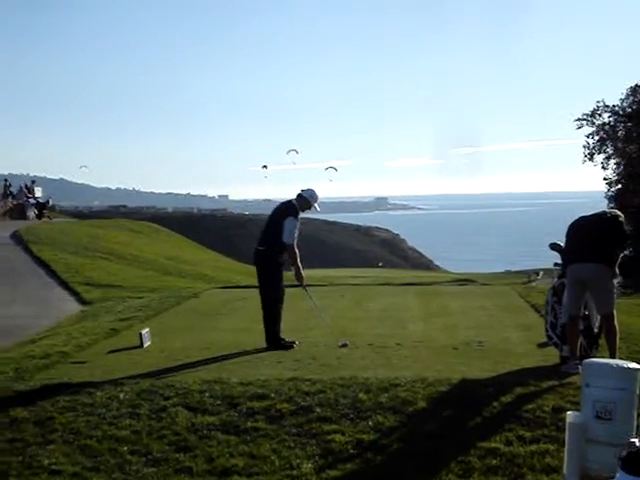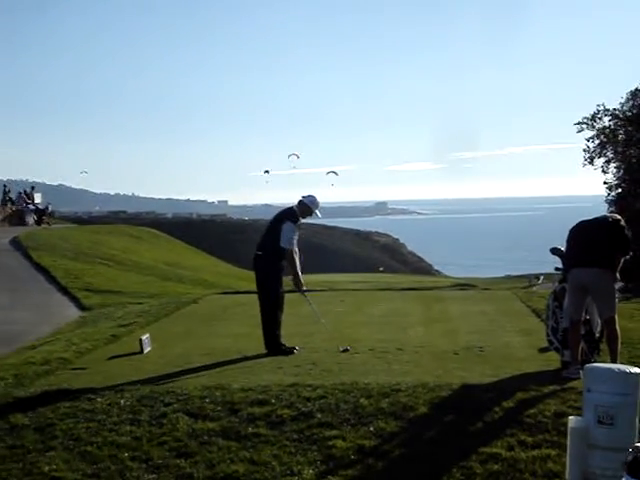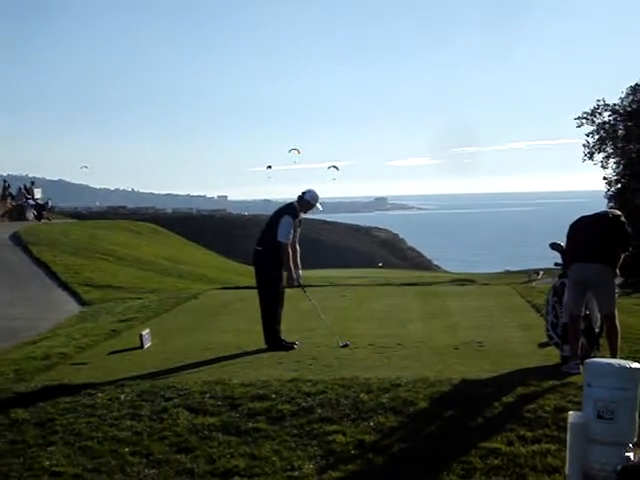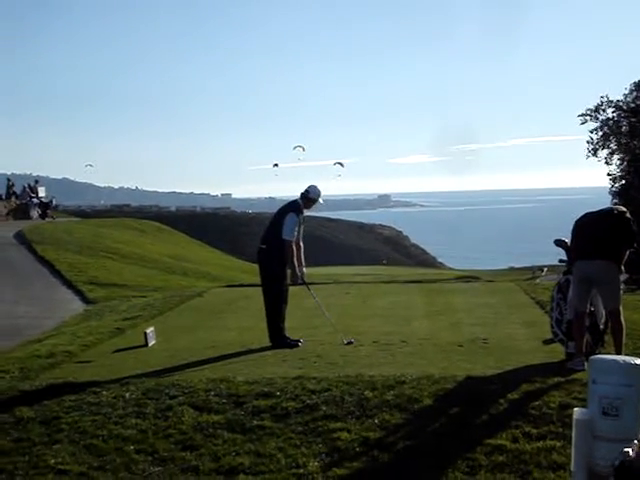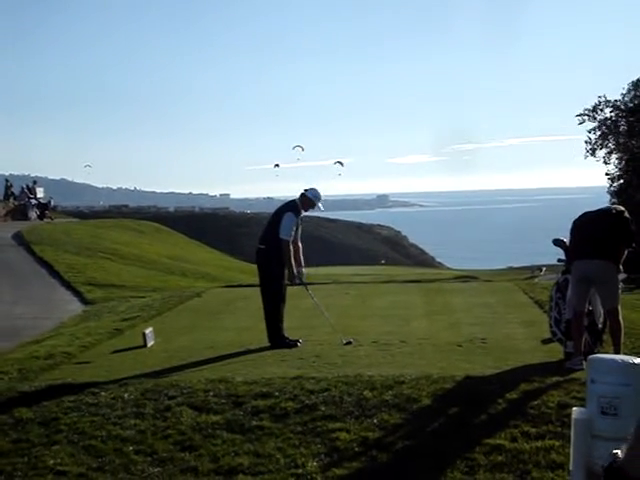
dt=0.4s
person 1, frame 1
left shoulder: (578, 222)
right shoulder: (613, 219)
left elbow: (568, 248)
right elbow: (621, 244)
right wrist: (614, 268)
left hip: (574, 269)
right hip: (599, 269)
left knee: (573, 318)
right knee: (608, 318)
left ankle: (572, 363)
person 1, frame 2
left shoulder: (578, 227)
right shoulder: (614, 223)
left elbow: (568, 254)
right elbow: (623, 249)
right wrist: (614, 273)
left hip: (575, 273)
right hip: (601, 273)
left knee: (574, 322)
right knee: (610, 321)
left ankle: (575, 366)
person 1, frame 3
left shoulder: (578, 223)
right shoulder: (616, 219)
left elbow: (568, 249)
right elbow: (623, 247)
right wrist: (614, 269)
left hip: (576, 269)
right hip: (601, 269)
left knee: (574, 317)
right knee: (610, 316)
left ankle: (574, 361)
person 1, frame 4
left shoulder: (583, 219)
right shoulder: (621, 216)
left elbow: (573, 245)
right elbow: (627, 244)
right wrist: (619, 265)
left hip: (580, 265)
right hip: (606, 265)
left knee: (579, 313)
right knee: (614, 313)
left ankle: (579, 358)
person 1, frame 5
left shoulder: (582, 218)
right shoulder: (620, 215)
left elbow: (572, 245)
right elbow: (625, 244)
right wrist: (617, 265)
left hip: (579, 265)
right hip: (604, 265)
left knee: (578, 313)
right knee: (613, 312)
left ankle: (578, 357)
person 2, frame 1
left shoulder: (286, 207)
right shoulder: (292, 215)
right elbow: (290, 247)
left wrist: (294, 265)
right wrist: (299, 271)
left hip: (268, 255)
right hip: (268, 257)
left knee: (275, 298)
right knee: (273, 299)
left ankle: (274, 337)
right ankle: (274, 340)
person 2, frame 2
left shoulder: (294, 218)
right shoulder: (289, 220)
left elbow: (293, 249)
right elbow: (289, 253)
left wrist: (298, 275)
right wrist: (297, 277)
left hip: (271, 262)
right hip: (266, 263)
left knee: (275, 304)
right knee: (272, 305)
left ankle: (275, 343)
right ankle: (274, 346)
person 2, frame 3
left shoulder: (295, 215)
right shoulder: (288, 215)
left elbow: (294, 246)
right elbow: (285, 248)
left wrist: (297, 270)
right wrist: (290, 273)
left hip: (272, 258)
right hip: (266, 258)
left knee: (275, 300)
right knee: (272, 301)
left ankle: (275, 338)
right ankle: (273, 341)
person 2, frame 4
left shoulder: (297, 212)
right shoulder: (293, 213)
left elbow: (298, 243)
right elbow: (289, 245)
left wrist: (301, 267)
right wrist: (294, 271)
left hip: (275, 256)
right hip: (270, 256)
left knee: (279, 298)
right knee: (276, 298)
left ankle: (279, 336)
right ankle: (278, 339)
person 2, frame 5
left shoulder: (296, 212)
right shoulder: (291, 213)
left elbow: (296, 243)
right elbow: (286, 245)
left wrist: (300, 267)
right wrist: (291, 270)
left hip: (274, 256)
right hip: (269, 256)
left knee: (277, 298)
right knee: (274, 299)
left ankle: (278, 336)
right ankle: (277, 339)
